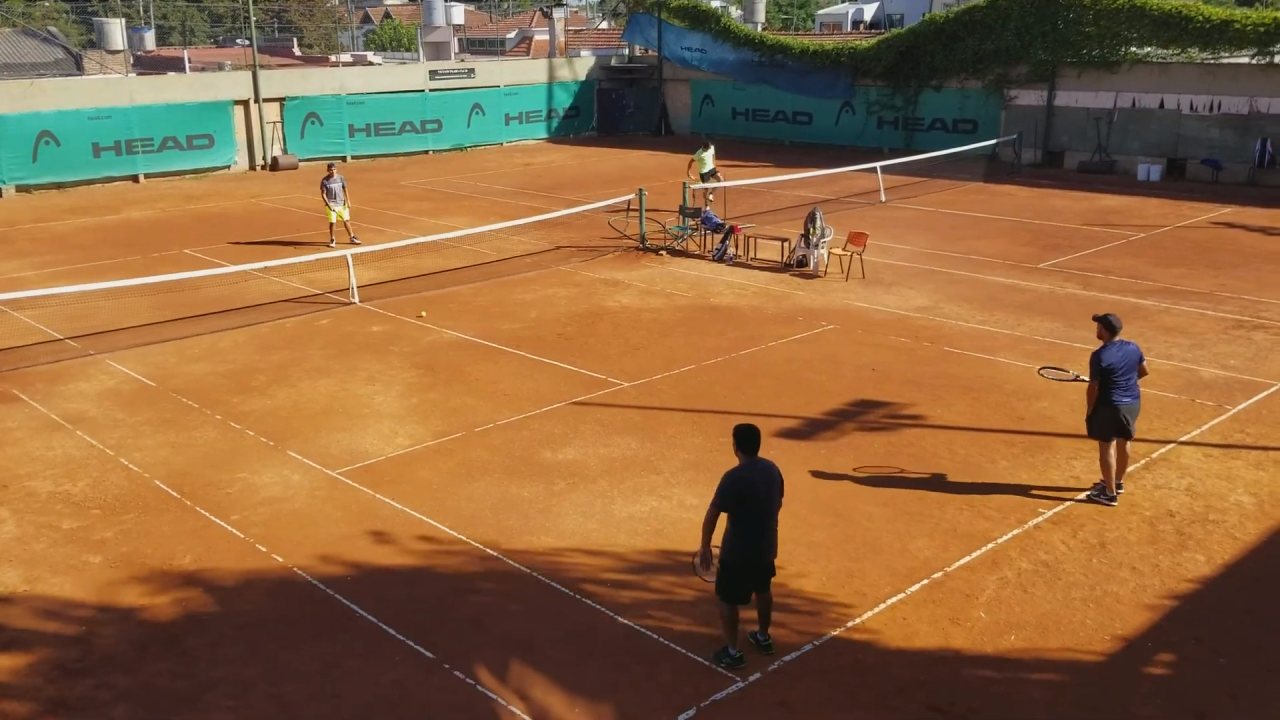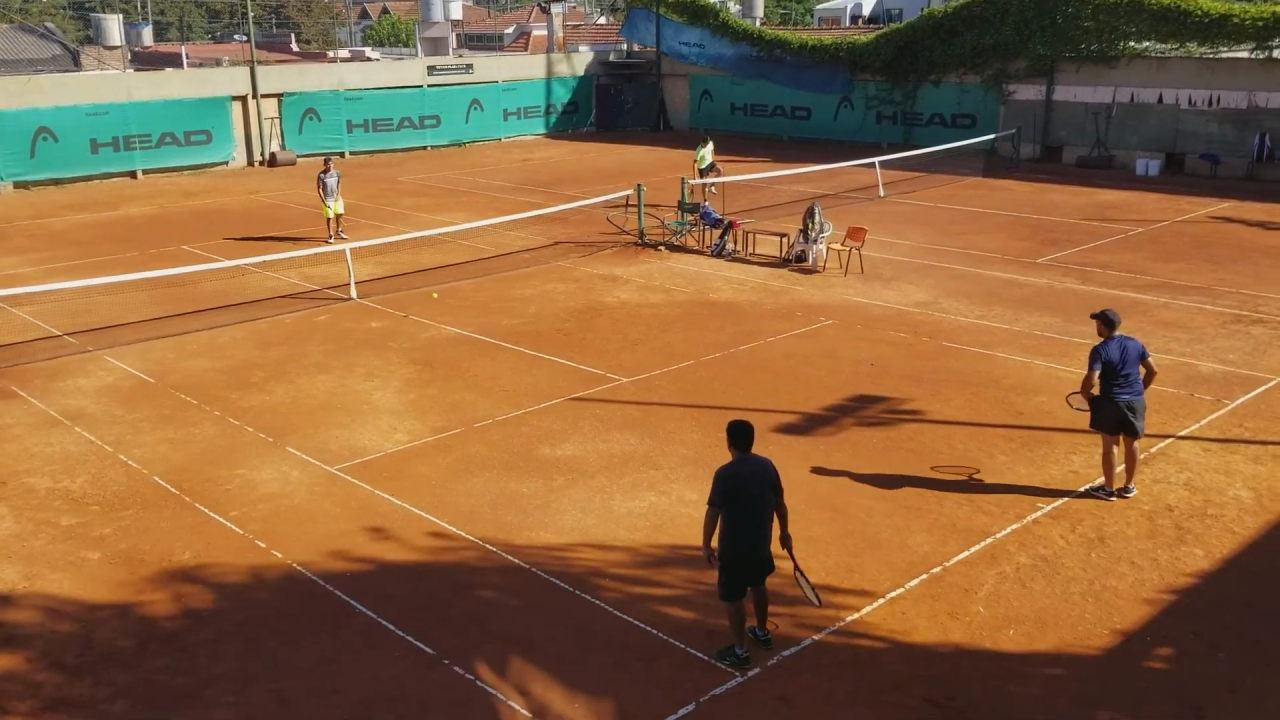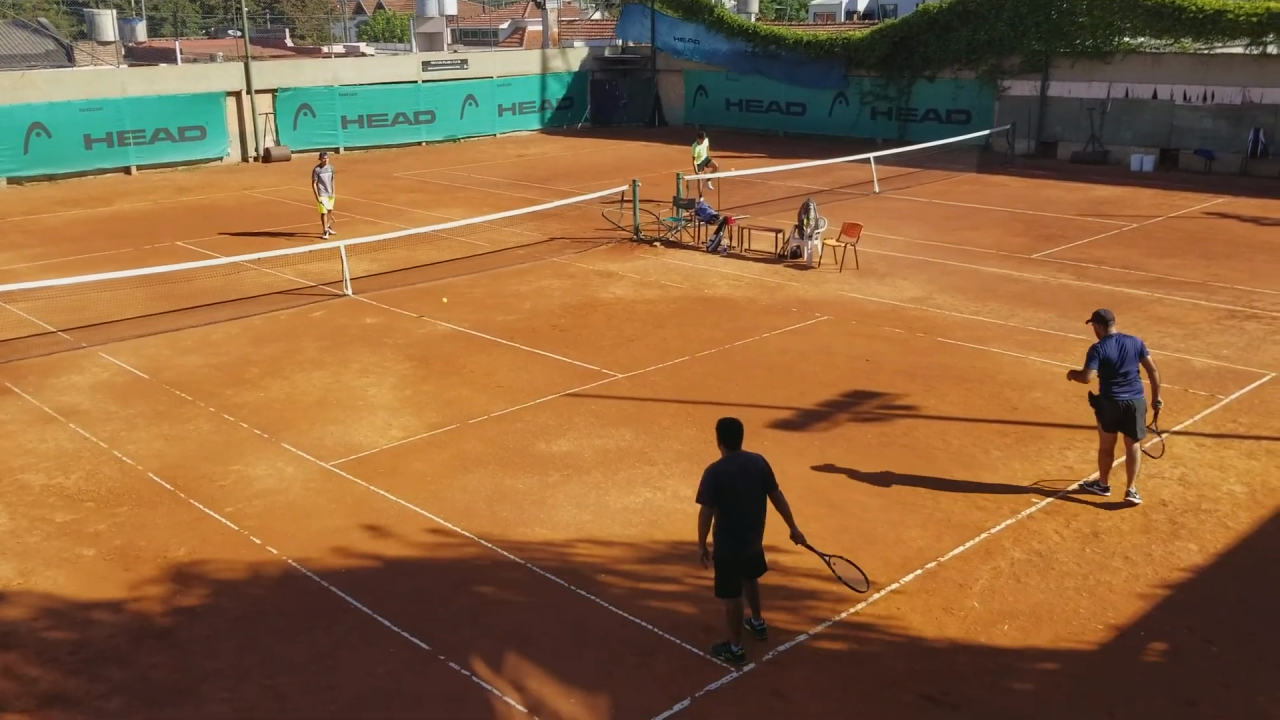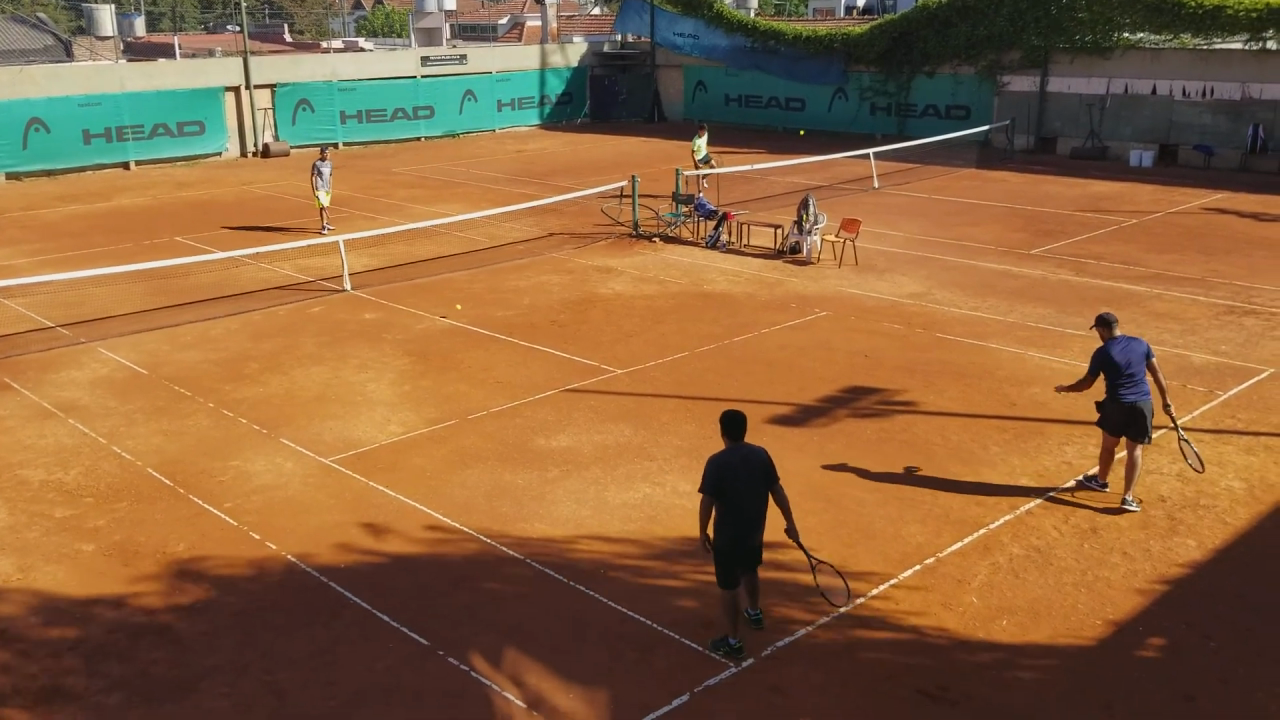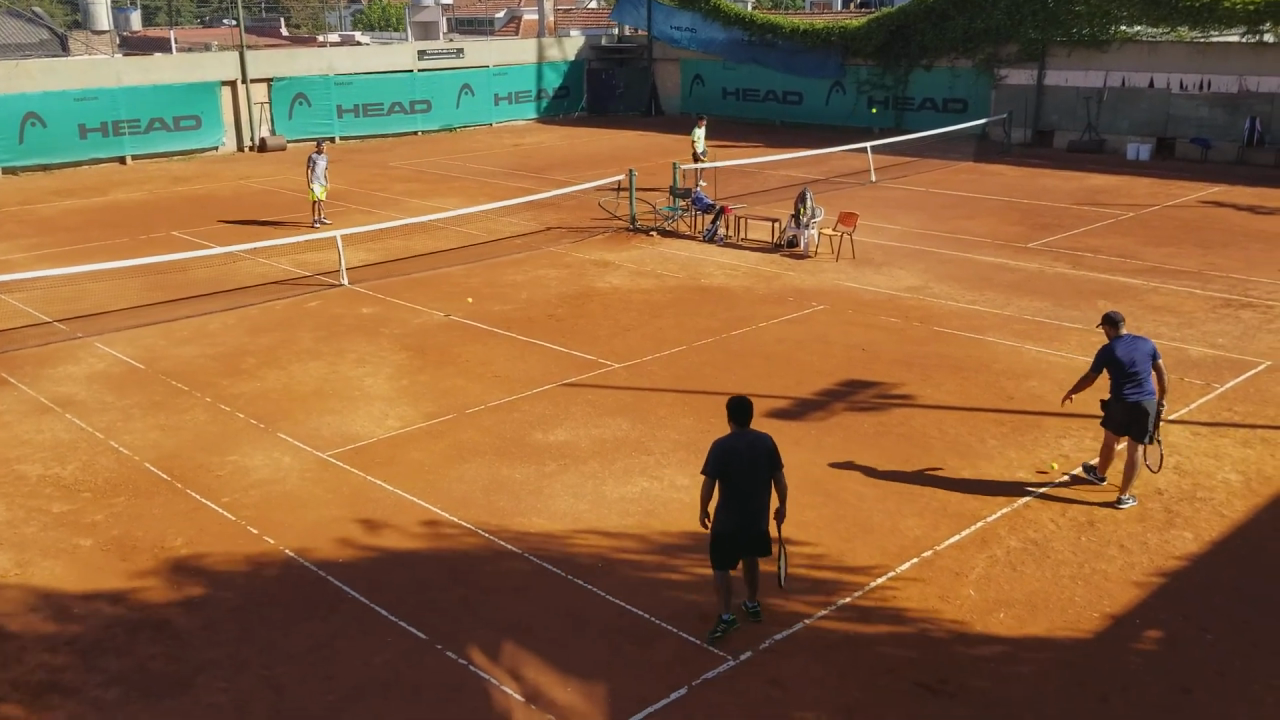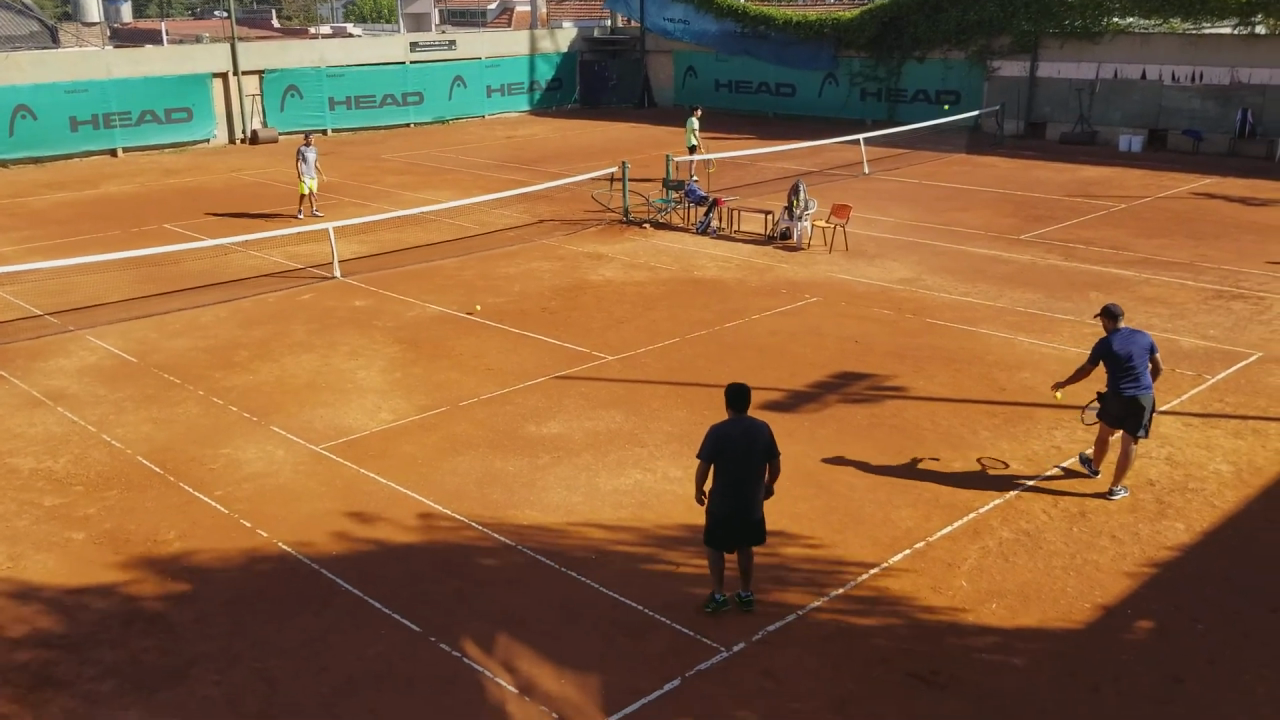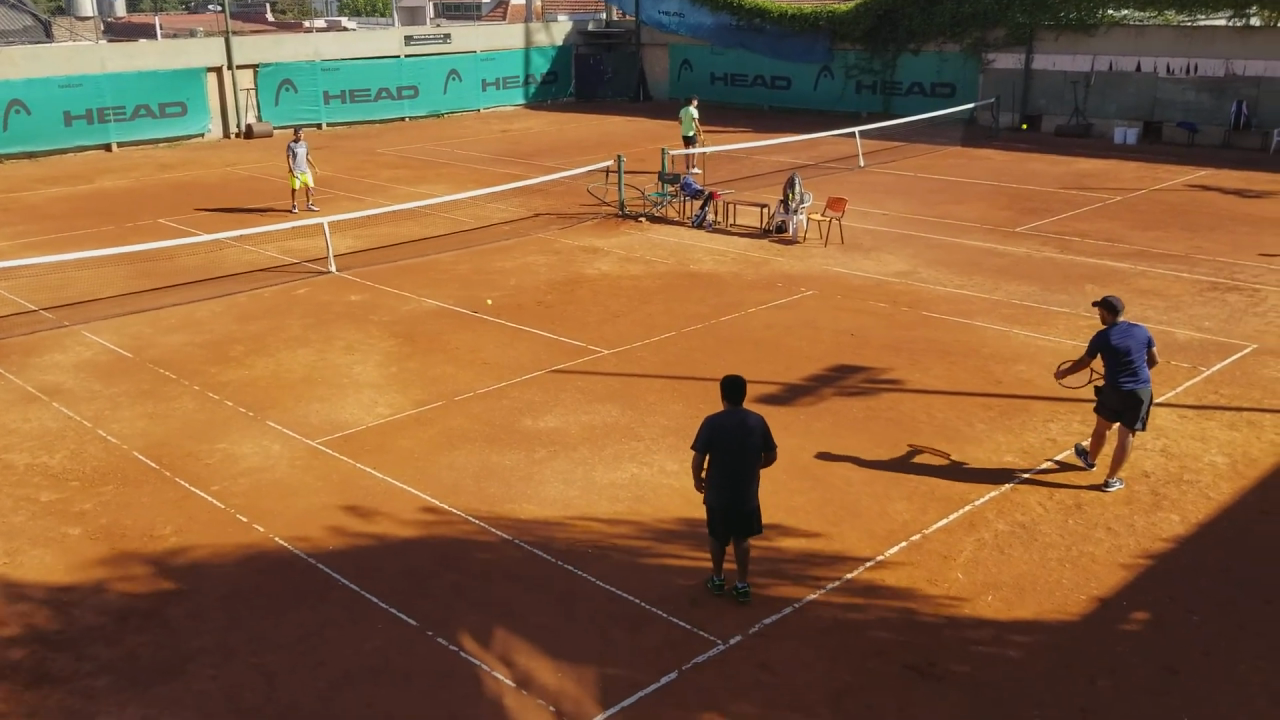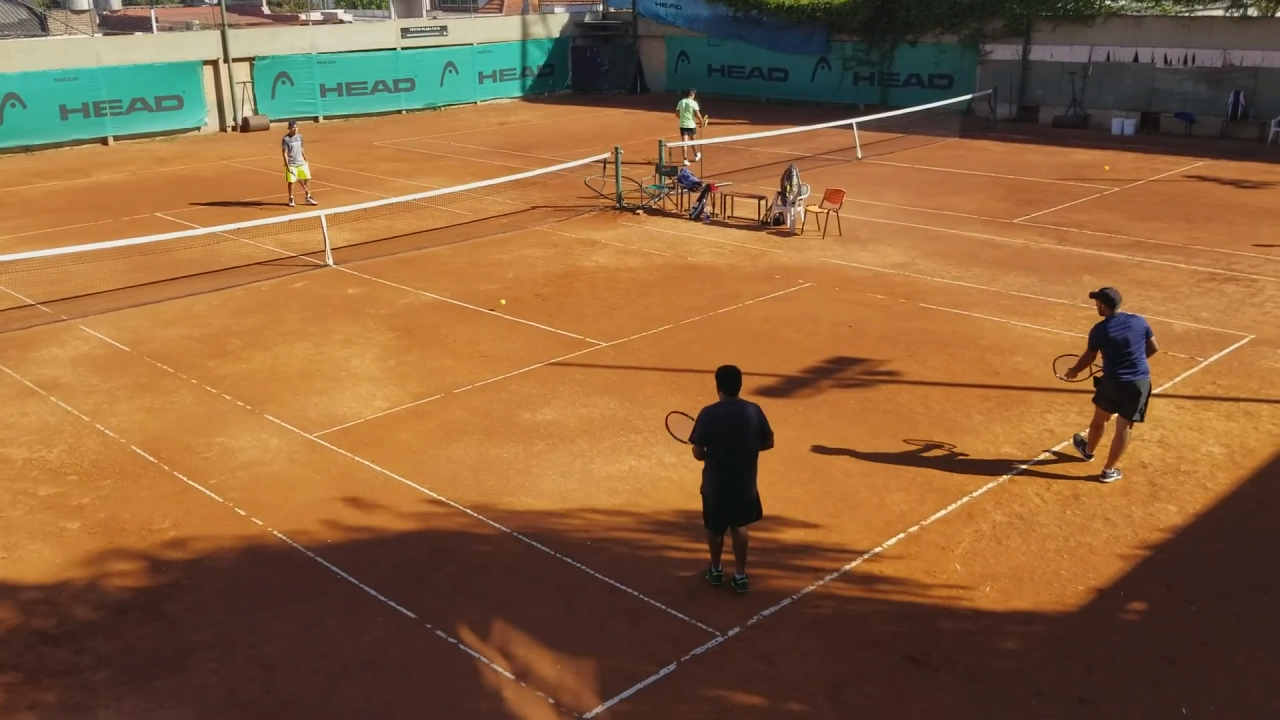
dt=0.2s
person 1, frame 1
left shoulder: (734, 477)
right shoulder: (772, 469)
left elbow: (712, 515)
left wrist: (704, 547)
left hip: (738, 550)
right hip: (766, 546)
left knee: (727, 598)
right knee: (763, 591)
left ankle: (732, 652)
right ankle: (763, 637)
person 1, frame 2
left shoulder: (725, 473)
right shoulder: (767, 466)
left elbow: (713, 513)
right elbow: (780, 503)
left wrist: (706, 545)
right wrist: (784, 532)
left hip: (733, 546)
right hip: (761, 543)
left knee: (732, 597)
right knee: (758, 585)
left ankle: (739, 651)
right ankle: (762, 632)
person 1, frame 3
left shoulder: (714, 472)
right shoulder: (758, 462)
left elbow: (706, 512)
right elbow: (777, 497)
left wrist: (702, 545)
right wrist: (793, 528)
left hip: (727, 543)
right hip: (753, 539)
left knee: (731, 594)
right knee: (750, 578)
left ankle: (735, 648)
right ankle: (757, 622)
person 1, frame 4
left shoulder: (717, 462)
right shoulder: (761, 455)
left elbow: (707, 501)
right elbow: (777, 491)
left wrist: (703, 532)
right wrist: (790, 522)
left hip: (728, 534)
right hip: (754, 530)
left knee: (729, 586)
right knee: (749, 570)
left ankle: (732, 641)
right ankle: (754, 612)
person 1, frame 5
left shoulder: (721, 446)
right shoulder: (766, 441)
left elbow: (709, 483)
right elbow: (779, 478)
left wrist: (703, 511)
right wrist: (782, 506)
left hip: (728, 519)
right hip: (758, 517)
left knee: (721, 566)
right knee: (751, 559)
left ankle: (726, 617)
right ankle: (752, 604)
person 1, frame 6
left shoulder: (717, 431)
right shoulder: (763, 429)
left elbow: (704, 467)
right elbow: (775, 465)
left wrist: (699, 490)
right wrist: (769, 485)
left hip: (722, 504)
right hip: (752, 503)
left knee: (714, 547)
right knee: (745, 547)
left ankle: (718, 595)
right ankle: (746, 594)
person 1, frame 7
left shoulder: (712, 423)
right shoulder: (757, 421)
left elbow: (698, 459)
right elbow: (771, 456)
left wrist: (698, 478)
left hip: (718, 494)
right hip: (747, 493)
left knee: (717, 537)
right knee: (742, 538)
left ankle: (717, 579)
right ankle: (742, 585)
person 1, frame 8
left shoulder: (708, 414)
right shoulder: (754, 411)
left elbow: (697, 452)
right elbow: (768, 442)
left wrist: (706, 456)
left hip: (715, 484)
right hip: (745, 483)
left knee: (714, 528)
right knee: (740, 526)
left ankle: (715, 570)
right ankle: (740, 576)
person 2, frame 1
left shoulder: (1099, 356)
right shoulder: (1133, 348)
left elbow: (1093, 388)
right elbow: (1144, 371)
left wrist: (1090, 410)
left hip: (1111, 406)
right hip: (1133, 403)
left knee: (1107, 448)
right knee: (1124, 443)
left ankle: (1109, 493)
right ankle: (1117, 482)
person 2, frame 2
left shoulder: (1100, 350)
right shoulder: (1135, 344)
left elbow: (1091, 381)
right elbow: (1153, 371)
left wrist: (1085, 392)
left hip: (1111, 403)
right hip: (1136, 401)
left knee: (1110, 446)
right knee: (1132, 443)
left ankle: (1109, 489)
right ankle: (1129, 486)
person 2, frame 3
left shoulder: (1098, 349)
right shoulder: (1135, 342)
left elbow: (1087, 378)
right elbow: (1153, 370)
left wrist: (1072, 375)
right wrist: (1156, 396)
left hip: (1109, 402)
right hip: (1136, 400)
left knee: (1107, 445)
right knee: (1133, 445)
left ankle: (1103, 484)
right ankle: (1131, 489)
person 2, frame 4
left shoulder: (1102, 352)
right shoulder: (1141, 344)
left elbow: (1086, 384)
right elbow: (1157, 373)
left wrist: (1067, 388)
right wrist: (1166, 400)
left hip: (1116, 405)
right hip: (1142, 403)
left knee: (1109, 445)
right knee: (1135, 450)
left ankle: (1101, 480)
right ankle: (1128, 497)
person 2, frame 5
left shoulder: (1107, 350)
right shoulder: (1147, 343)
left elbow: (1089, 379)
right elbow: (1162, 374)
left wrist: (1070, 393)
right wrist: (1161, 399)
left hip: (1121, 404)
right hip: (1147, 403)
left knee: (1110, 441)
right knee: (1135, 449)
left ankle: (1100, 474)
right ankle: (1124, 496)
person 2, frame 6
left shoulder: (1104, 343)
right shoulder: (1144, 337)
left elbow: (1085, 370)
right elbow: (1158, 368)
left wrist: (1064, 383)
left hip: (1117, 397)
right hip: (1144, 397)
left knee: (1105, 434)
right knee: (1130, 443)
left ankle: (1094, 467)
right ankle: (1115, 488)
person 2, frame 7
left shoulder: (1102, 337)
right shoulder: (1142, 331)
left elbow: (1084, 362)
right elbow: (1154, 360)
left wrist: (1064, 373)
left hip: (1114, 391)
right hip: (1141, 391)
left knee: (1102, 427)
right knee: (1127, 435)
left ankle: (1090, 459)
right ankle: (1111, 479)
person 2, frame 8
left shoulder: (1099, 329)
right shoulder: (1139, 322)
left elbow: (1089, 358)
right elbow: (1153, 348)
left wrist: (1074, 371)
left hip: (1113, 382)
right hip: (1140, 382)
left knee: (1100, 418)
right knee: (1125, 426)
left ankle: (1088, 450)
right ankle: (1109, 469)
